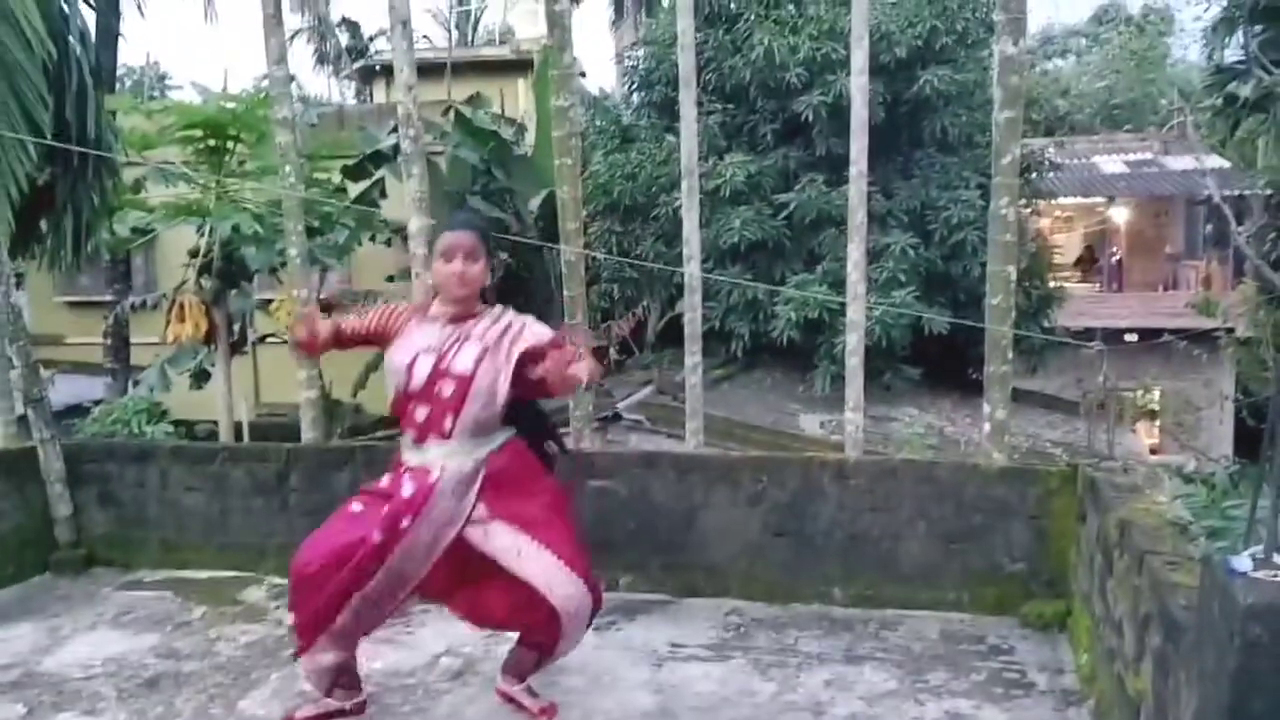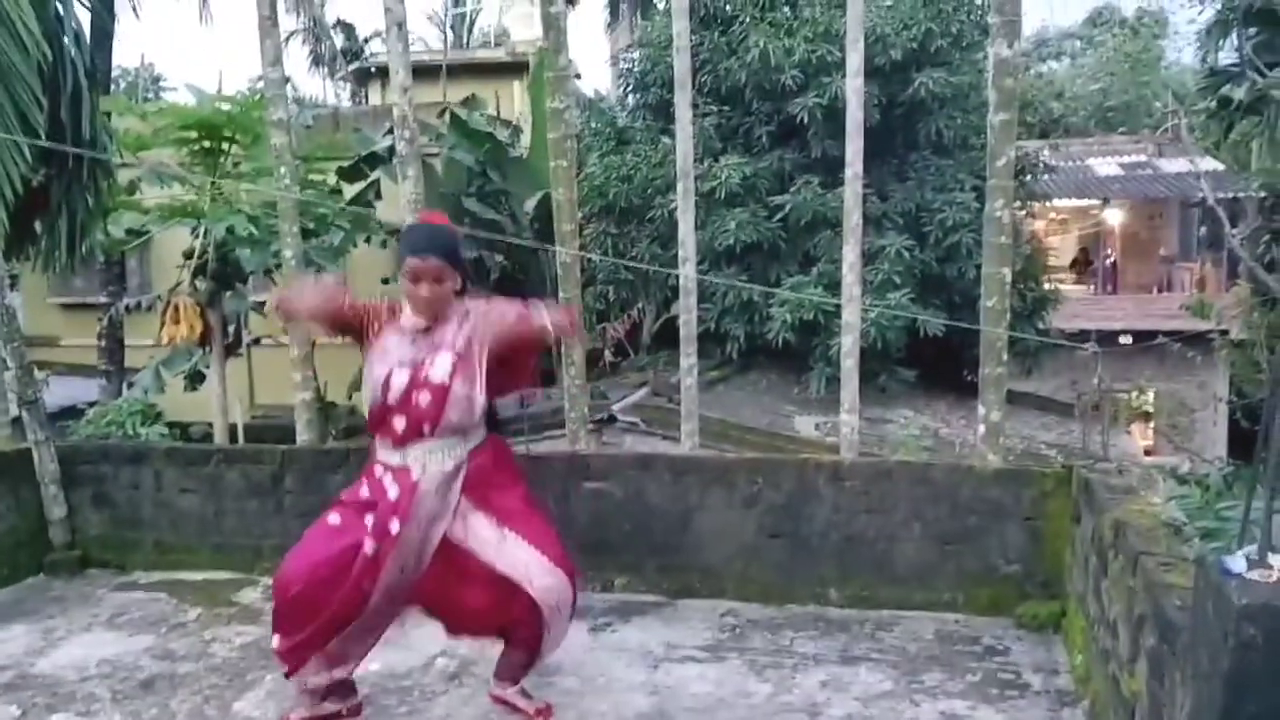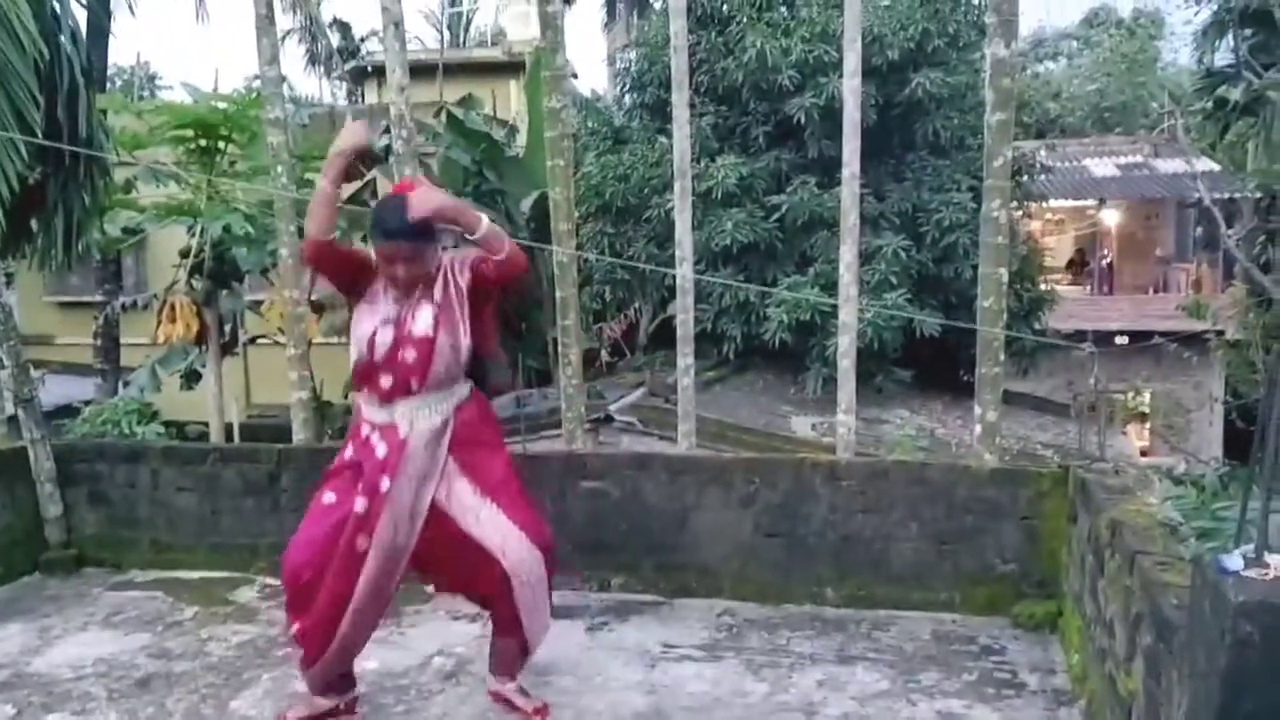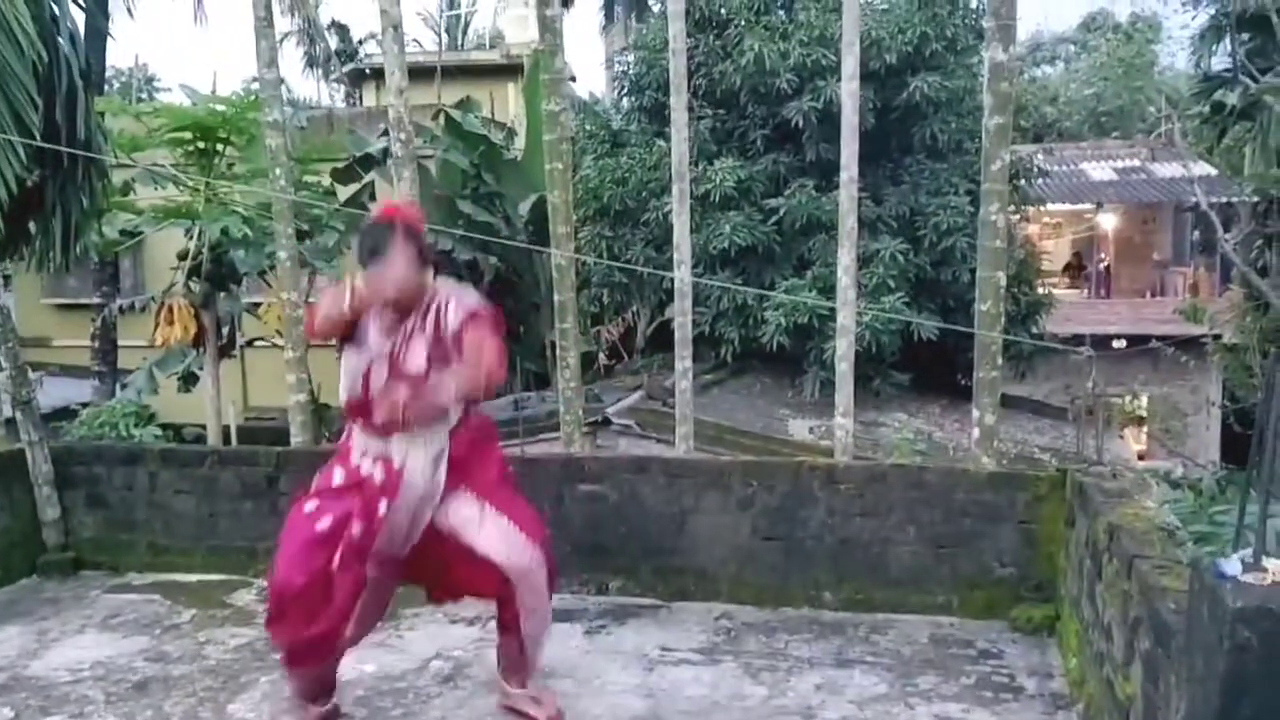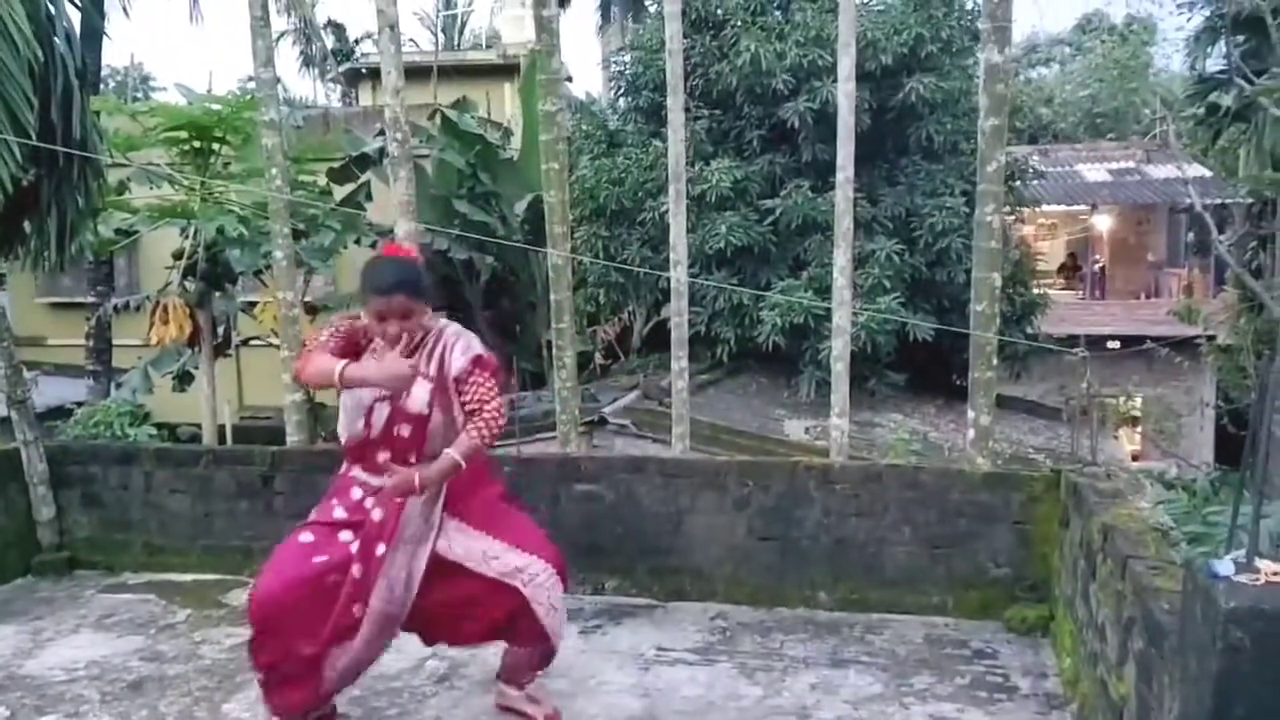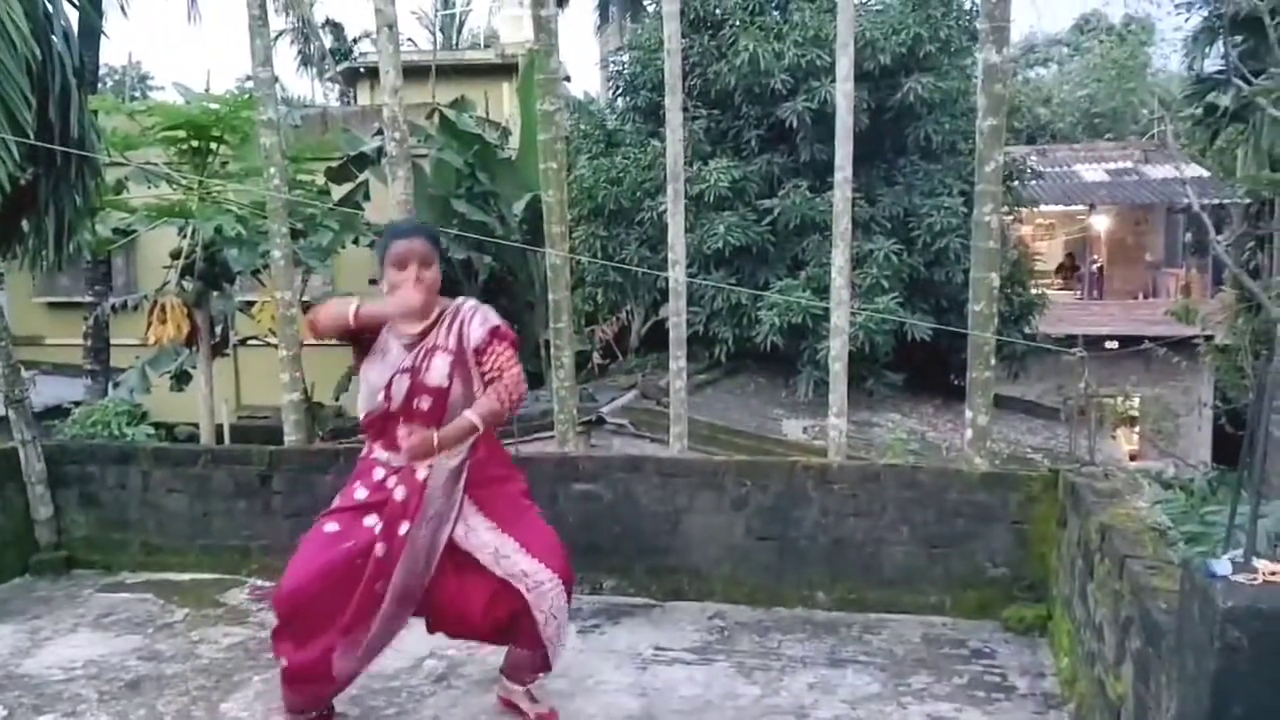
dt=0.2s
person 1, frame 1
left shoulder: (508, 331)
right shoulder: (403, 320)
left elbow: (580, 365)
right elbow: (332, 329)
left wrist: (570, 372)
right wrist: (313, 333)
left hip: (493, 481)
right hip: (417, 481)
left knee: (571, 595)
right knee: (322, 566)
left ankle: (514, 678)
person 1, frame 2
left shoulder: (483, 320)
right shoulder: (378, 319)
left elbow: (563, 320)
right elbow: (294, 306)
left wrist: (522, 323)
right wrist: (306, 299)
left hip: (470, 481)
right hip: (392, 483)
left knee: (550, 586)
right knee: (303, 581)
person 1, frame 3
left shoulder: (459, 273)
right shoulder: (361, 277)
left elbow: (512, 262)
right elbow: (314, 246)
left wrist: (459, 212)
right wrist: (337, 163)
left hip: (454, 438)
right hip: (379, 444)
left knee: (520, 554)
right knee: (313, 561)
person 1, frame 4
left shoulder: (454, 304)
right shoulder: (354, 306)
left elbow: (488, 369)
right elbow: (318, 324)
left wrist: (423, 401)
right wrist: (370, 289)
left hip: (449, 458)
right hip: (368, 465)
left knee: (523, 556)
right knee: (299, 577)
person 1, frame 5
left shoulder: (456, 345)
right shoulder: (351, 338)
left elbow: (490, 416)
right elbow: (307, 366)
left wrist: (431, 474)
right wrist: (366, 373)
left hip: (448, 492)
right hip: (365, 499)
left knee: (539, 572)
right knee: (277, 598)
person 1, frame 6
left shoulder: (472, 320)
right shoulder: (373, 320)
left elbow: (510, 386)
right elbow: (319, 320)
left wrist: (444, 437)
right wrist: (382, 310)
left hip: (467, 476)
right hip: (386, 481)
left knee: (545, 574)
right knee: (305, 588)
